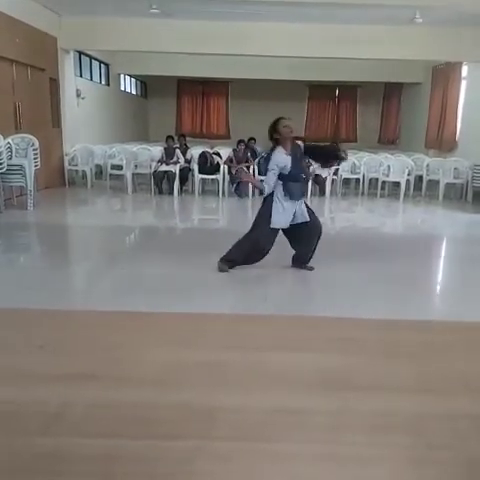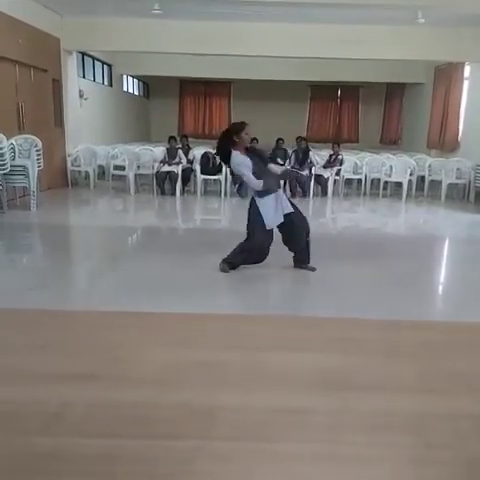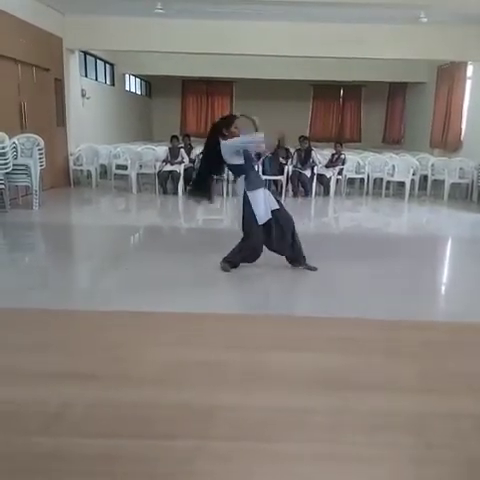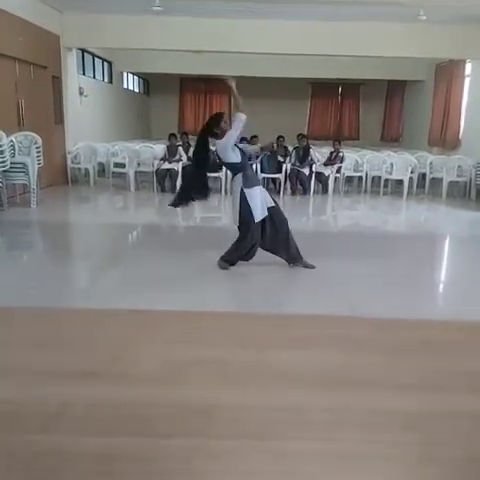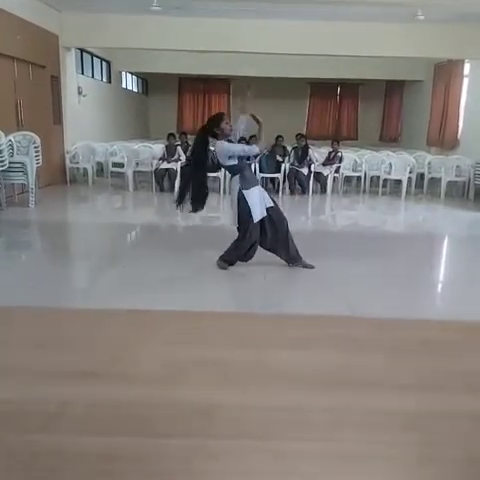
dt=0.3s
person 1, frame 1
left shoulder: (297, 147)
right shoulder: (278, 156)
right elbow: (268, 187)
right wrist: (253, 181)
left hip: (297, 200)
right hip: (279, 200)
left knee: (314, 228)
right knee: (260, 235)
left ankle: (300, 261)
right ankle: (226, 261)
person 1, frame 2
left shoulder: (249, 152)
right shoulder: (236, 159)
left elbow: (267, 166)
right elbow: (254, 185)
left wrist: (284, 171)
right wrist: (272, 183)
left hip: (275, 195)
right hip: (261, 200)
left knee: (300, 225)
right knee: (258, 239)
left ankle: (301, 261)
right ankle: (228, 262)
person 1, frame 3
left shoulder: (236, 145)
right shoulder: (228, 145)
left elbow: (259, 147)
right elbow: (256, 138)
left hip: (260, 190)
right hip: (250, 194)
left knee: (285, 223)
right knee: (254, 236)
left ankle: (297, 260)
right ankle: (229, 261)
person 1, frame 4
left shoulder: (228, 144)
right shoulder: (223, 144)
right elbow: (240, 120)
right wrist: (235, 93)
left hip: (256, 188)
right hip: (246, 192)
left knee: (280, 222)
right knee: (251, 232)
left ankle: (295, 259)
right ankle: (227, 259)
person 1, frame 5
left shoulder: (226, 144)
right shoulder: (223, 147)
right elbow: (253, 150)
left hip: (254, 188)
right hip: (244, 192)
left knee: (278, 222)
right knee: (250, 233)
left ankle: (294, 259)
right ankle: (225, 259)
